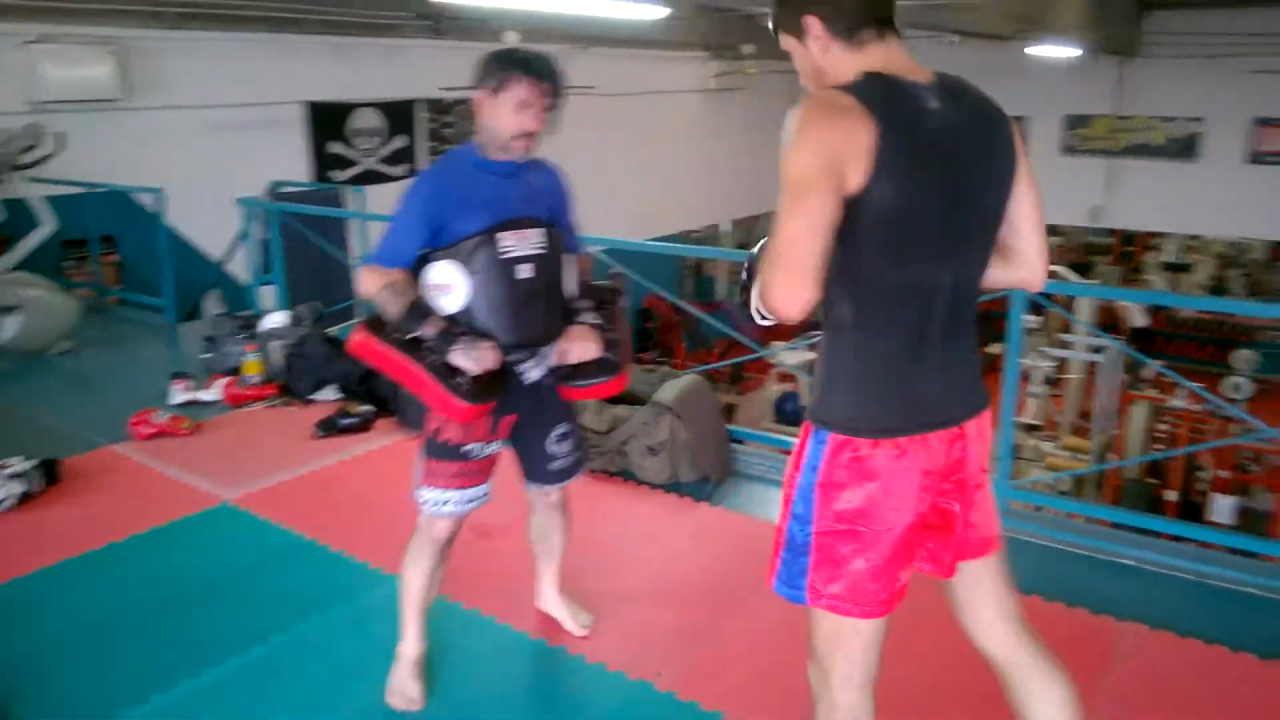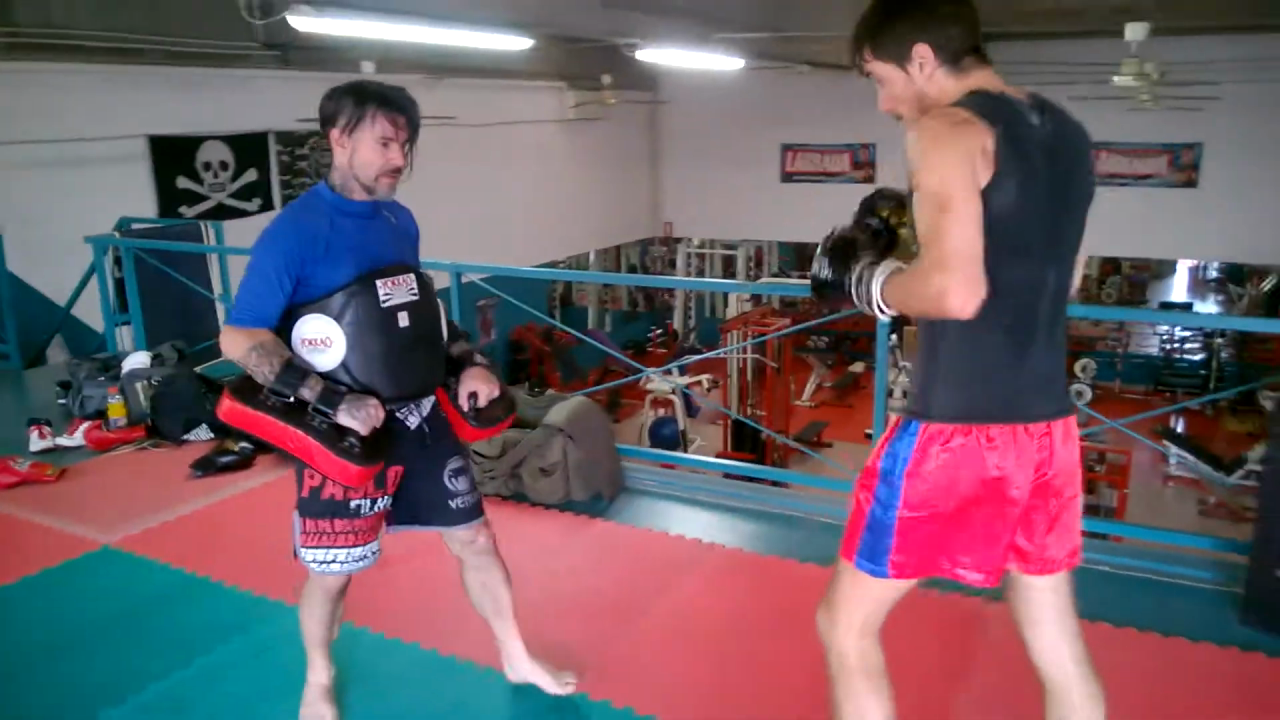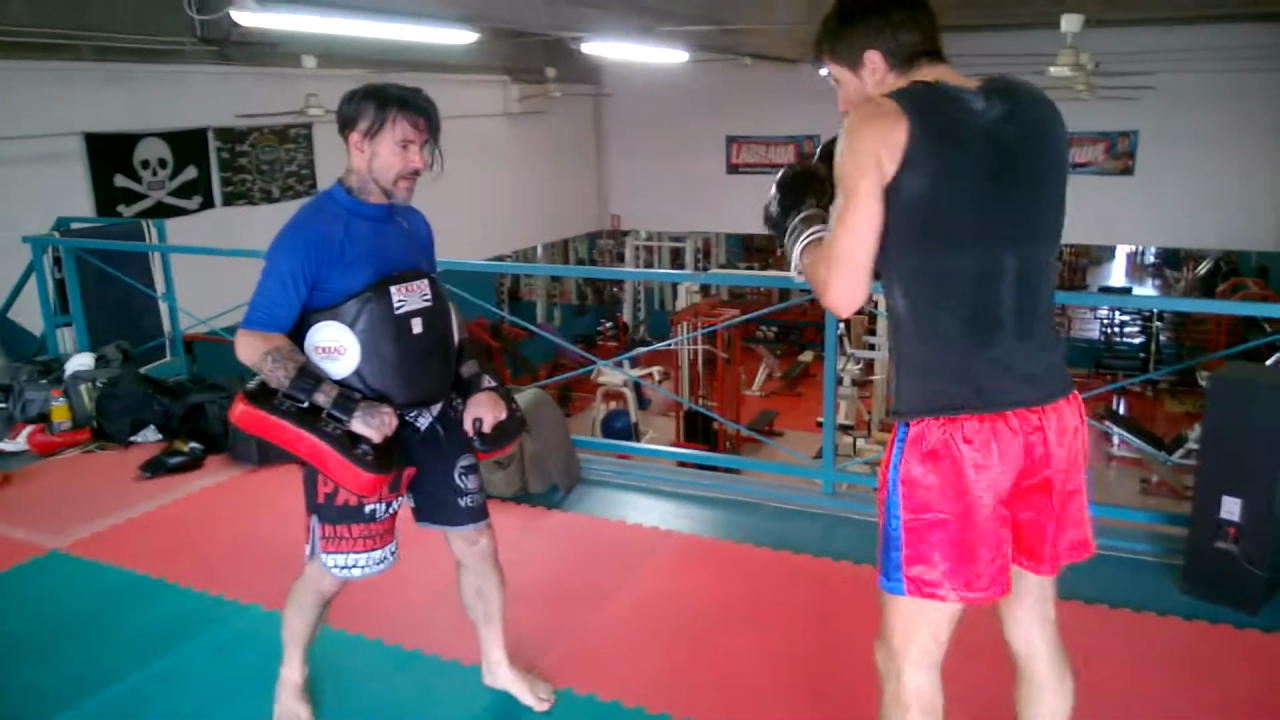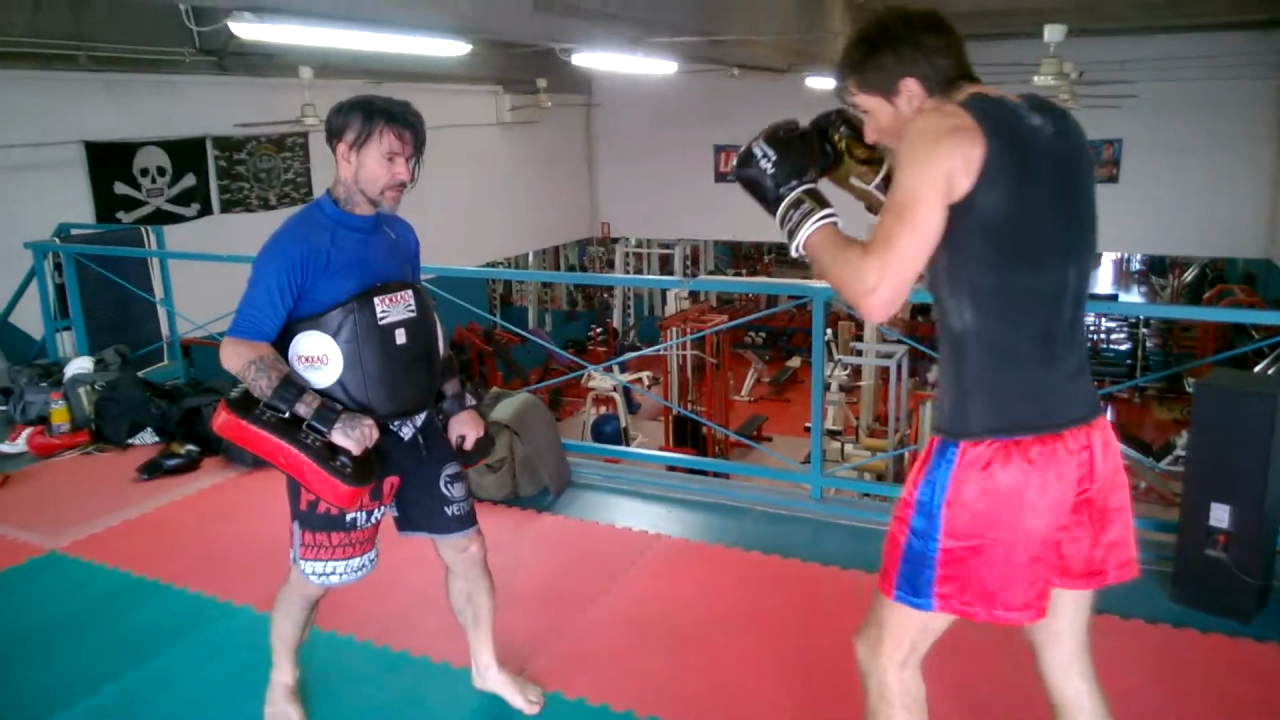
dt=0.4s
person 1, frame 1
left shoulder: (829, 121)
right shoulder: (988, 118)
left elbow: (789, 298)
right elbow: (1027, 270)
left wrist: (763, 286)
left hip: (863, 439)
right hip: (961, 424)
right knee: (1004, 634)
person 1, frame 2
left shoulder: (947, 130)
right shoulder: (1068, 132)
left elbow: (956, 293)
left wrist: (866, 279)
left hip: (955, 430)
right hip: (1048, 427)
left knee: (846, 626)
right knee: (1058, 650)
person 1, frame 3
left shoulder: (878, 123)
right shoulder: (1038, 112)
left elbow: (843, 293)
left wrist: (800, 222)
left hip: (946, 429)
right hip: (1048, 416)
left knee: (908, 659)
right knee: (1035, 634)
person 1, frame 4
left shoulder: (940, 132)
right shoulder: (1059, 128)
left elbow: (876, 295)
left wrist: (795, 198)
left hip: (992, 450)
right hip: (1081, 437)
left knee: (888, 652)
right knee: (1065, 661)
person 2, frame 1
left shoulder: (548, 182)
right shoulder: (439, 184)
left elbow: (568, 264)
right elbow: (376, 277)
left wrist: (583, 323)
right wrist: (447, 343)
left hip: (540, 366)
right hip: (467, 375)
left knee: (550, 496)
right knee: (438, 522)
left ankle: (548, 592)
right ankle: (410, 648)
person 2, frame 2
left shoulder: (400, 222)
right shoulder: (293, 231)
right elbow: (238, 338)
left wrist: (465, 363)
right wrist: (331, 402)
left hip: (415, 413)
right hip: (344, 430)
left knee: (474, 539)
right knee: (332, 572)
left ankle: (517, 659)
person 2, frame 3
left shoulder: (414, 225)
right shoulder: (310, 233)
right elbow: (252, 342)
left wrist: (475, 385)
right wrist: (344, 409)
left hip: (428, 414)
right hip: (354, 431)
left knee: (476, 541)
right knee: (331, 570)
left ankle: (496, 664)
person 2, frame 4
left shoulder: (401, 236)
right shoulder: (296, 245)
right elbow: (238, 350)
left wrist: (458, 402)
right wrist: (325, 419)
left hip: (413, 425)
right hip: (341, 441)
left knee: (466, 548)
right knee: (313, 575)
left ankle: (485, 666)
